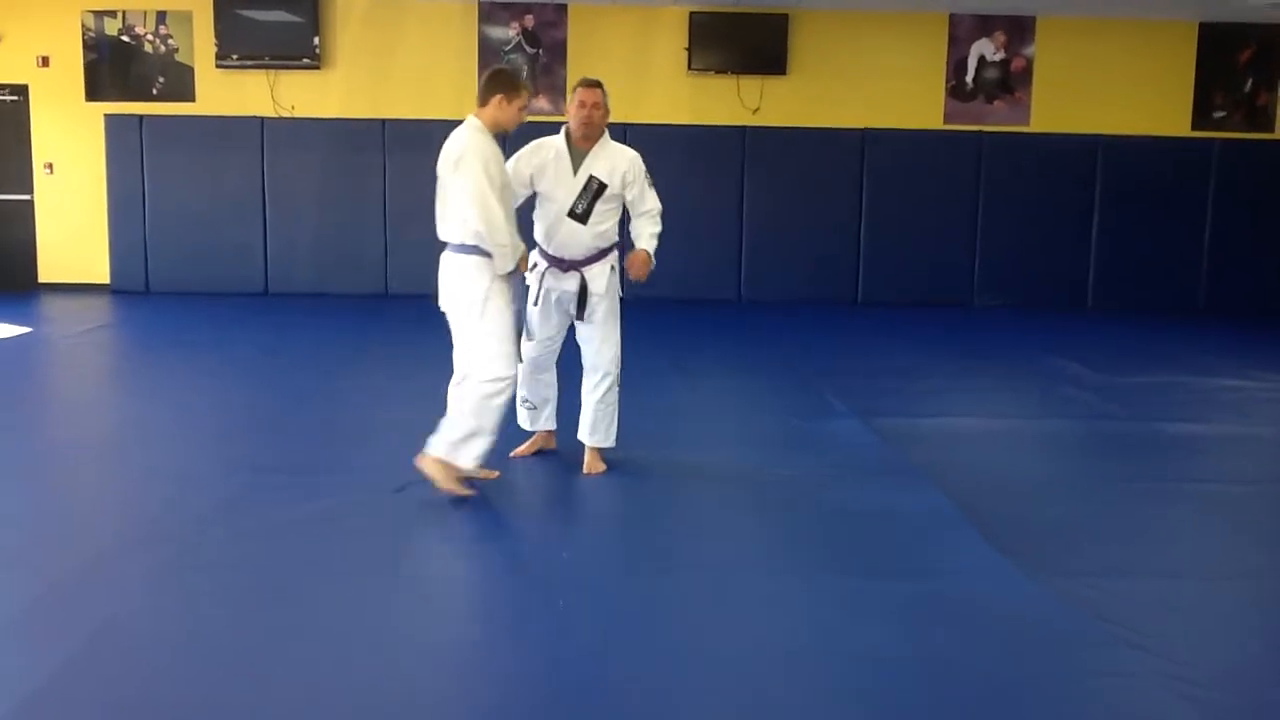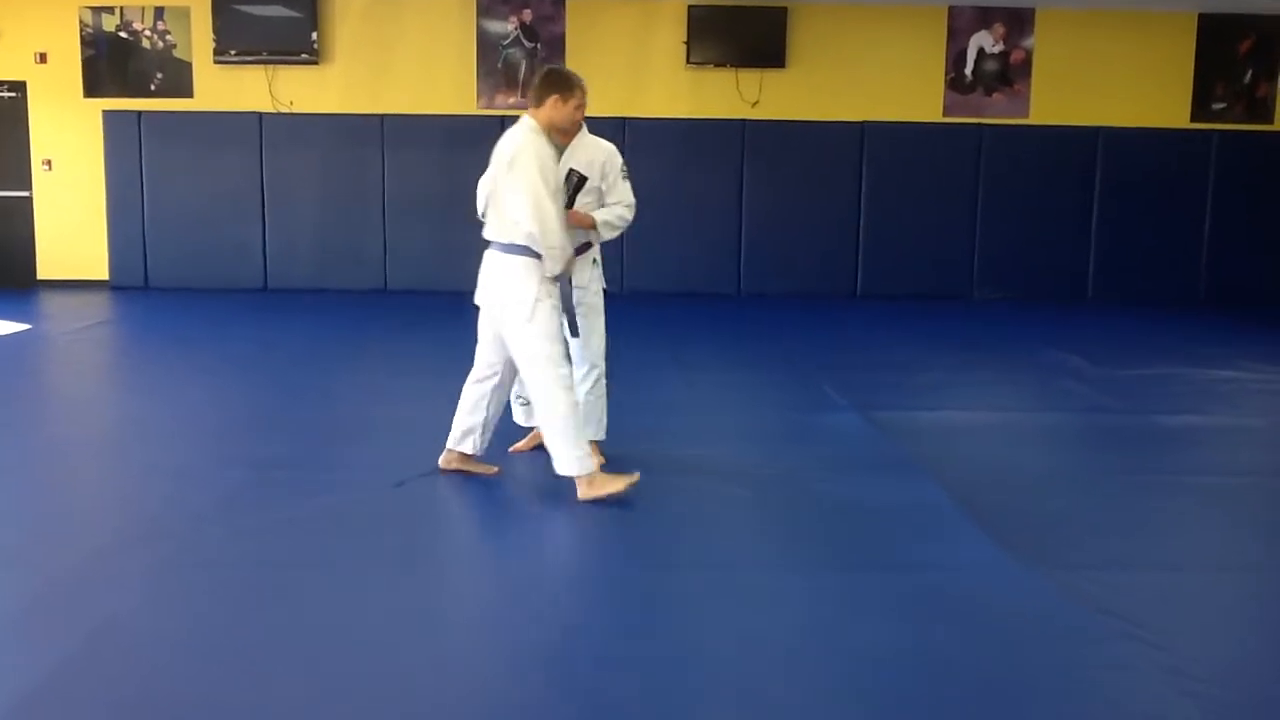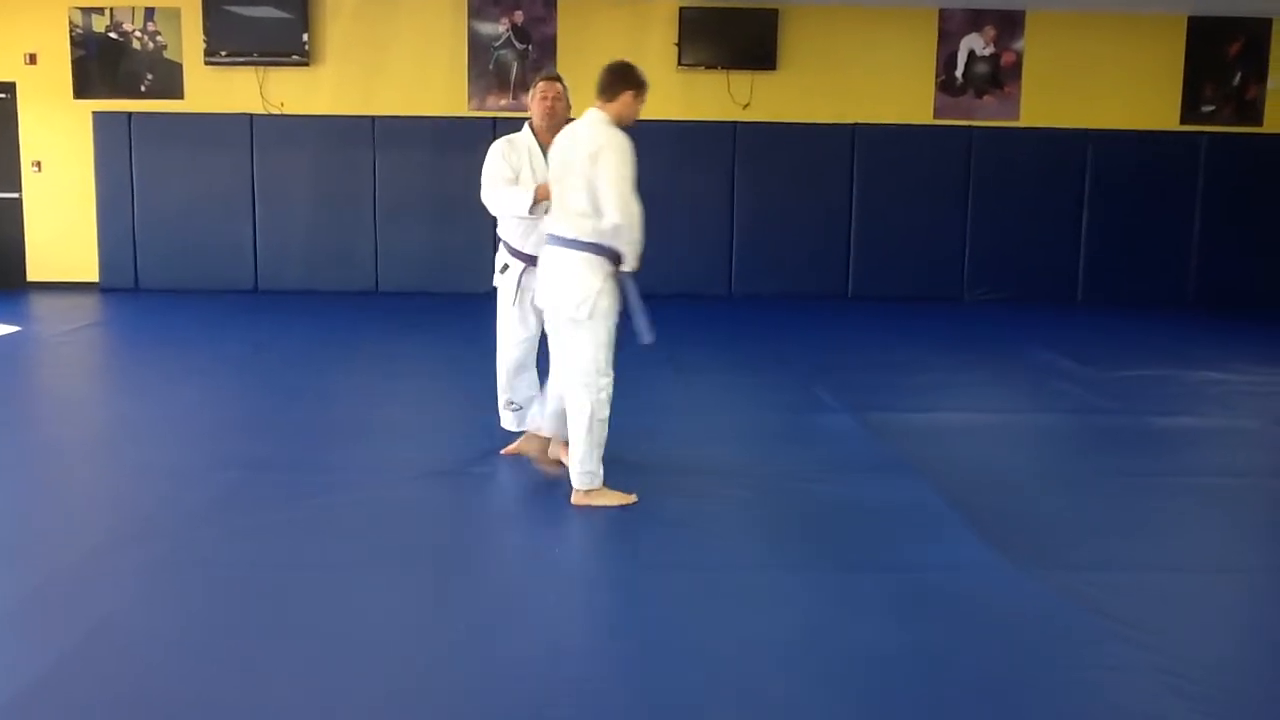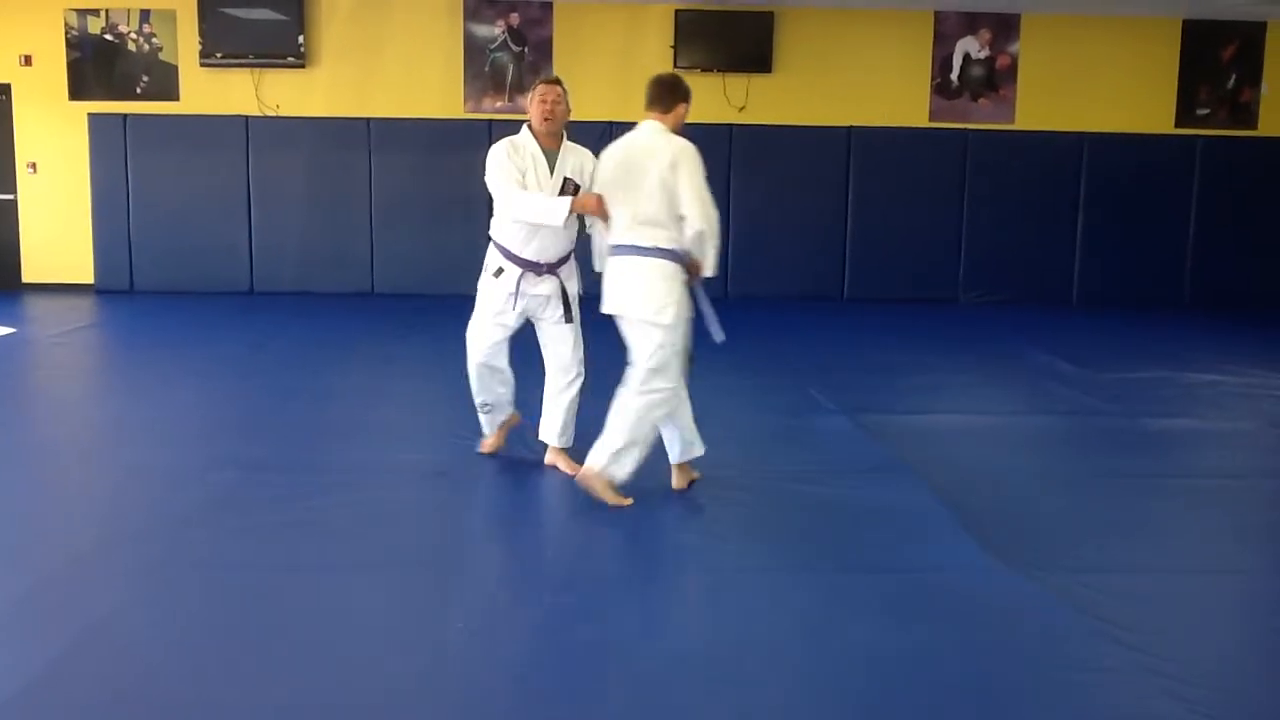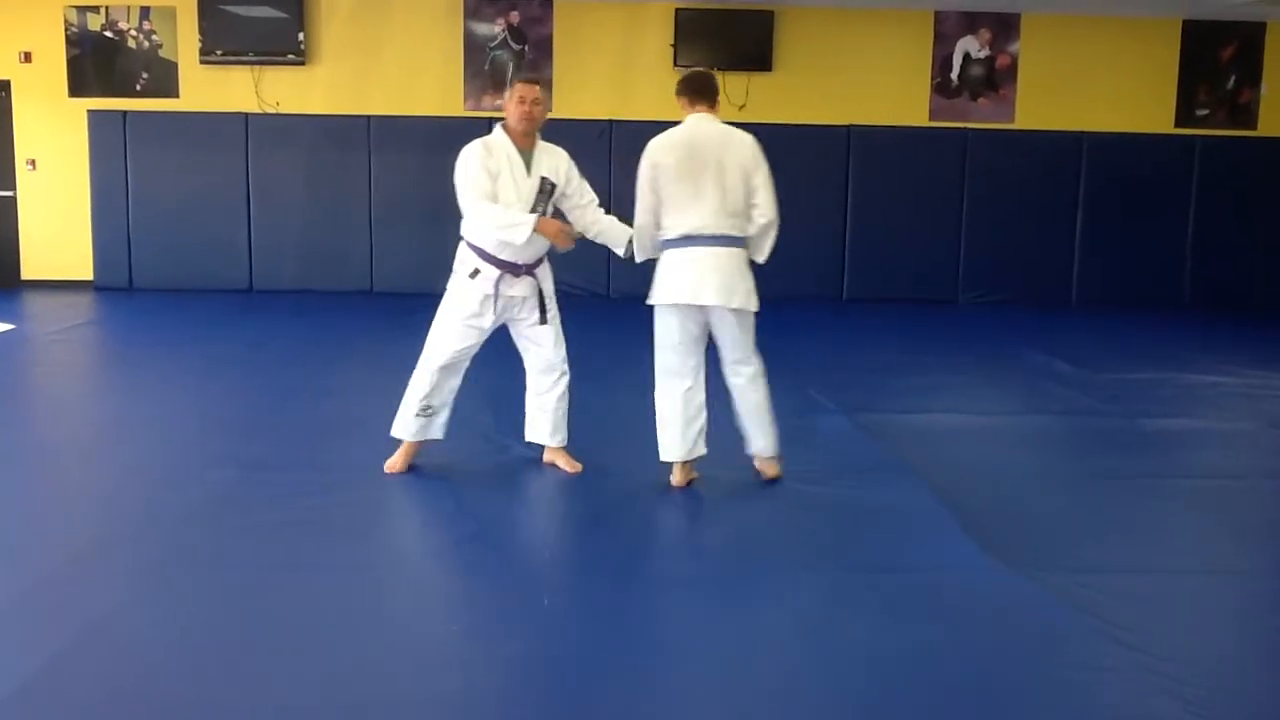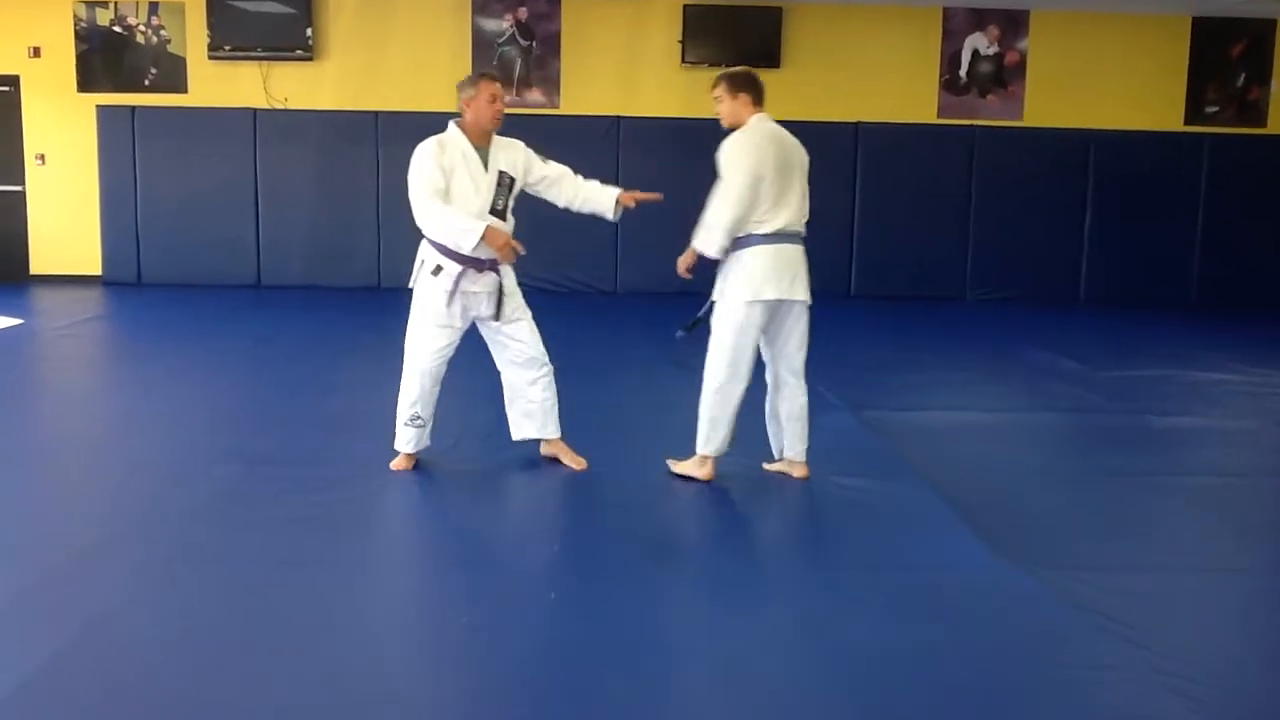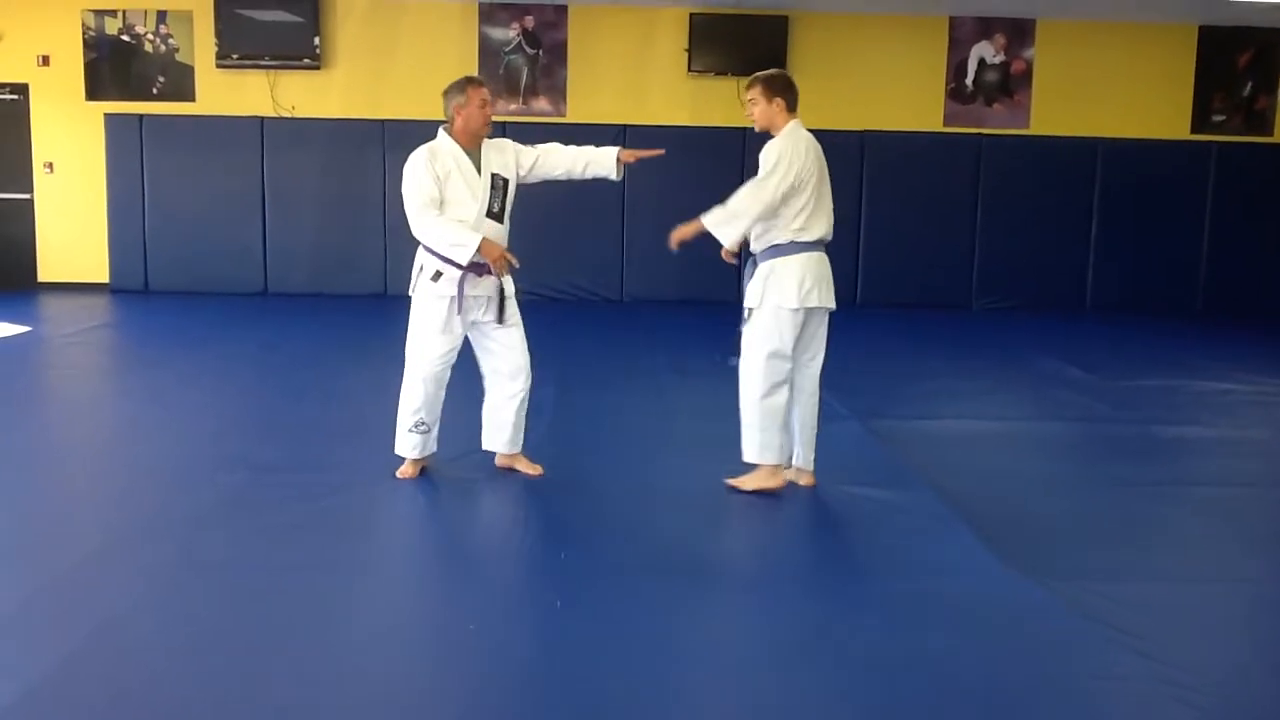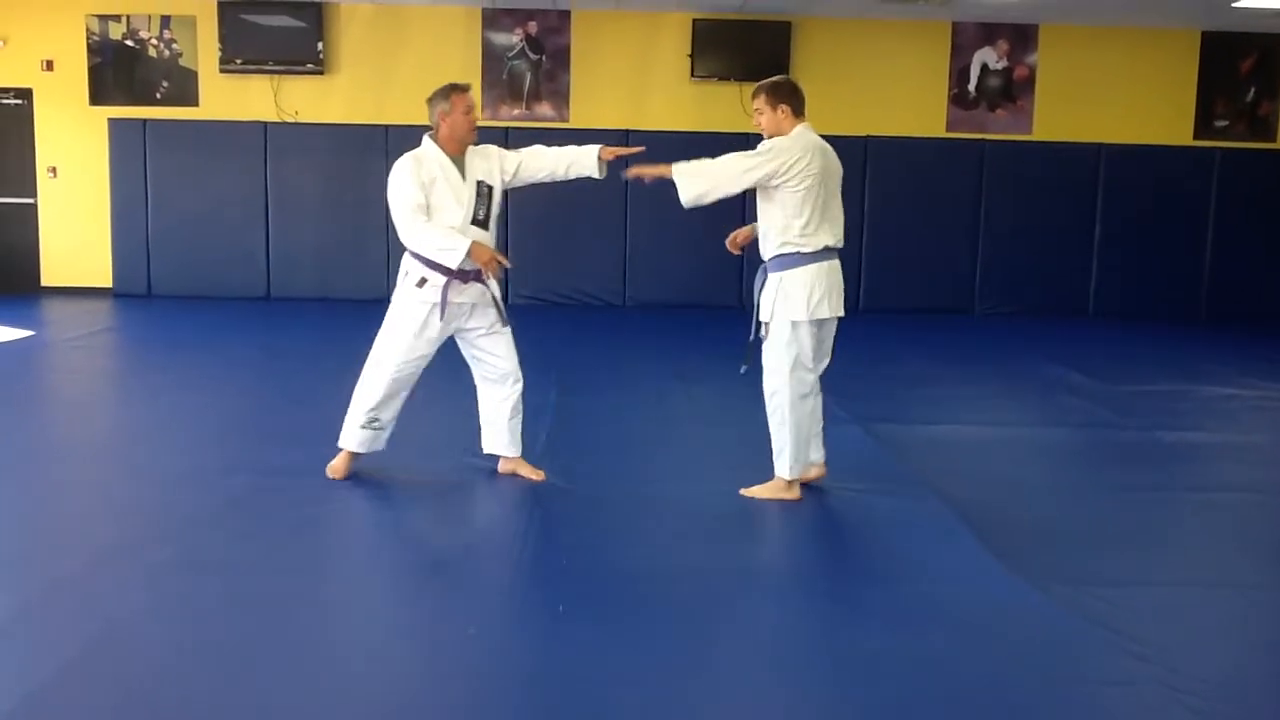
dt=0.3s
person 1, frame 1
left shoulder: (475, 141)
right shoulder: (474, 145)
right elbow: (483, 217)
left wrist: (509, 254)
right wrist: (512, 257)
left hip: (473, 268)
right hip: (476, 271)
left knee: (475, 368)
right knee: (497, 373)
left ankle: (464, 457)
right ankle: (441, 454)
person 1, frame 2
left shoulder: (520, 139)
right shoulder: (530, 146)
right elbow: (536, 219)
left wrist: (555, 257)
right wrist: (559, 261)
left hip: (506, 267)
right hip: (522, 272)
left knee: (492, 366)
right knee: (550, 375)
left ankle: (459, 450)
right ankle: (584, 476)
person 1, frame 3
left shoulder: (568, 135)
right shoulder: (611, 141)
right elbow: (620, 212)
right wrist: (627, 256)
left hip: (557, 258)
right hip: (585, 267)
left knee: (573, 368)
right knee: (591, 376)
left ankle: (570, 451)
right ankle: (586, 485)
person 1, frame 4
left shoulder: (613, 152)
right shoulder: (679, 150)
left elbow: (602, 220)
right elbow: (699, 218)
right wrist: (700, 262)
left hip: (620, 271)
right hip: (658, 274)
left knee: (665, 371)
right knee: (654, 381)
left ankle: (683, 463)
right ankle: (601, 469)
person 1, frame 5
left shoulder: (661, 145)
right shoulder: (744, 143)
left elbow: (645, 214)
right elbow: (766, 211)
left wrist: (657, 255)
right wrist: (749, 251)
left hip: (679, 264)
right hip: (727, 264)
left knee: (677, 370)
right knee: (743, 365)
left ankle: (680, 464)
right ankle: (766, 455)
person 1, frame 6
left shoulder: (740, 143)
right shoulder: (793, 145)
left elbow: (730, 205)
left wrist: (696, 249)
left hip: (749, 262)
right hip: (790, 262)
left knee: (727, 363)
right knee: (788, 367)
left ankle: (704, 458)
right ankle: (794, 458)
person 1, frame 7
left shoulder: (788, 147)
right shoulder: (804, 145)
left elbow: (756, 197)
left wrist: (699, 224)
right wrist: (748, 234)
left hip: (785, 271)
right hip: (810, 268)
left knee: (762, 371)
right knee: (804, 373)
left ankle: (768, 467)
right ankle: (800, 466)
person 1, frame 8
left shoulder: (788, 150)
right shoulder: (821, 151)
left elbow: (729, 171)
left wrist: (661, 170)
right wrist: (756, 229)
left hip: (796, 280)
right hip: (821, 274)
left knee: (785, 381)
right knee: (805, 377)
left ankle: (788, 479)
right ankle: (811, 461)
person 2, frame 1
left shoulder: (625, 160)
right shoulder: (538, 152)
left elbow: (648, 212)
left wrist: (644, 248)
left hip: (596, 274)
right hip: (547, 271)
left knee: (601, 361)
right knee: (535, 354)
left ankle: (594, 447)
right ankle: (543, 432)
person 2, frame 2
left shoulder: (603, 153)
left elbow: (623, 208)
right elbow: (487, 196)
left wrist: (590, 221)
left hip: (579, 270)
left knee: (587, 354)
left ankle: (588, 440)
right ankle: (540, 427)
person 2, frame 3
right shoulder: (505, 149)
right elbow: (496, 198)
right wrist: (539, 191)
right hip: (517, 269)
right knee: (513, 355)
left ankle: (559, 438)
right ankle: (533, 430)
person 2, frame 4
left shoulder: (583, 160)
right shoulder: (506, 151)
left elbow: (601, 218)
right elbow: (513, 202)
right wrist: (572, 203)
left hip: (558, 277)
right hip: (508, 272)
left knee: (566, 364)
right knee: (484, 351)
left ankle: (556, 447)
right ankle: (501, 419)
person 2, frame 5
left shoulder: (557, 159)
right shoulder: (477, 153)
left elbow: (586, 211)
right elbow: (477, 211)
left wrist: (630, 237)
right wrist: (537, 224)
left hip: (530, 278)
right hip: (479, 275)
left knee: (551, 363)
right knee: (442, 357)
left ankle: (553, 446)
right ankle: (410, 443)
person 2, frame 6
left shoulder: (514, 152)
right shoulder: (433, 151)
left elbow: (562, 184)
right elbow: (429, 212)
left wrist: (615, 197)
right wrist: (484, 232)
left hip: (494, 276)
right hip: (445, 274)
left knee: (529, 357)
right knee: (424, 362)
left ankle: (550, 439)
right ankle: (410, 447)
person 2, frame 7
left shoulder: (505, 152)
right shoulder: (426, 159)
left elbow: (559, 159)
right elbow: (425, 221)
left wrist: (616, 156)
right wrist: (479, 244)
left hip: (490, 282)
right hip: (442, 279)
left knee: (512, 368)
right knee: (429, 368)
left ankle: (507, 450)
right ankle: (414, 454)
person 2, frame 8
left shoulder: (492, 159)
right shoulder: (411, 167)
left elbow: (542, 161)
right elbow: (413, 228)
left wrist: (596, 154)
right wrist: (470, 247)
left hip: (476, 288)
right hip: (426, 286)
left knee: (503, 372)
right knee: (389, 368)
left ankle: (510, 455)
right ankle: (352, 448)
